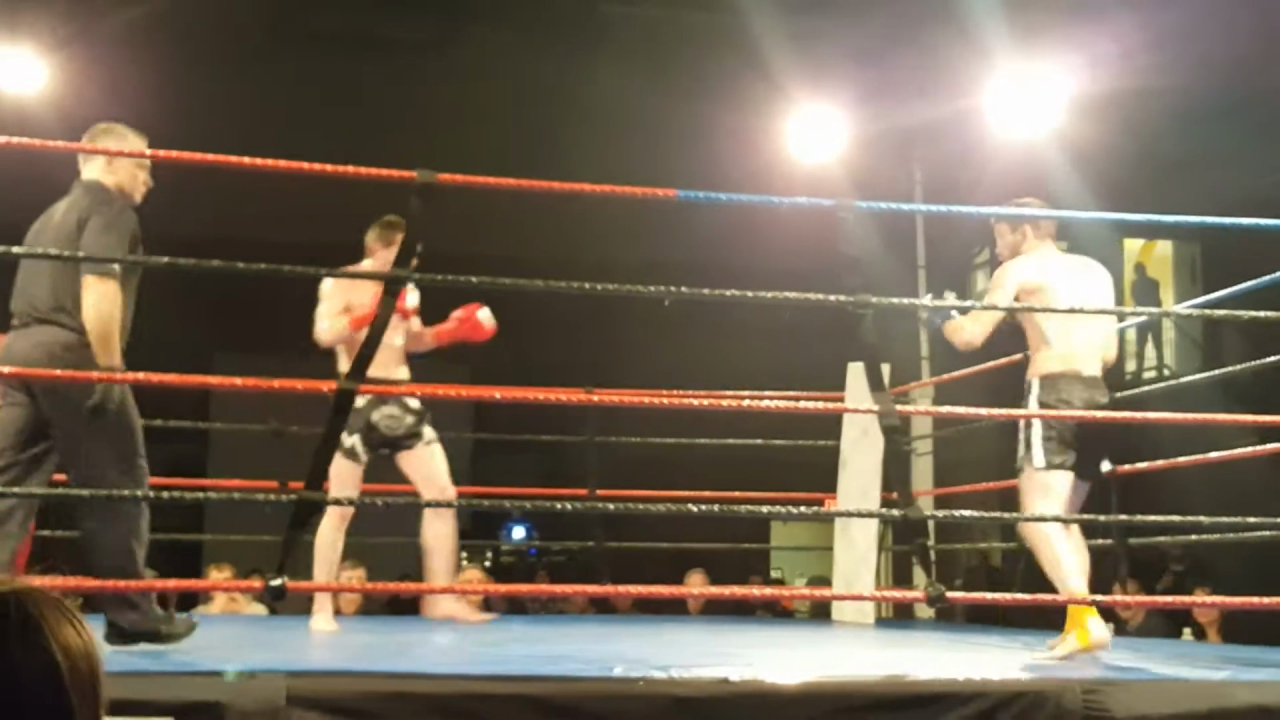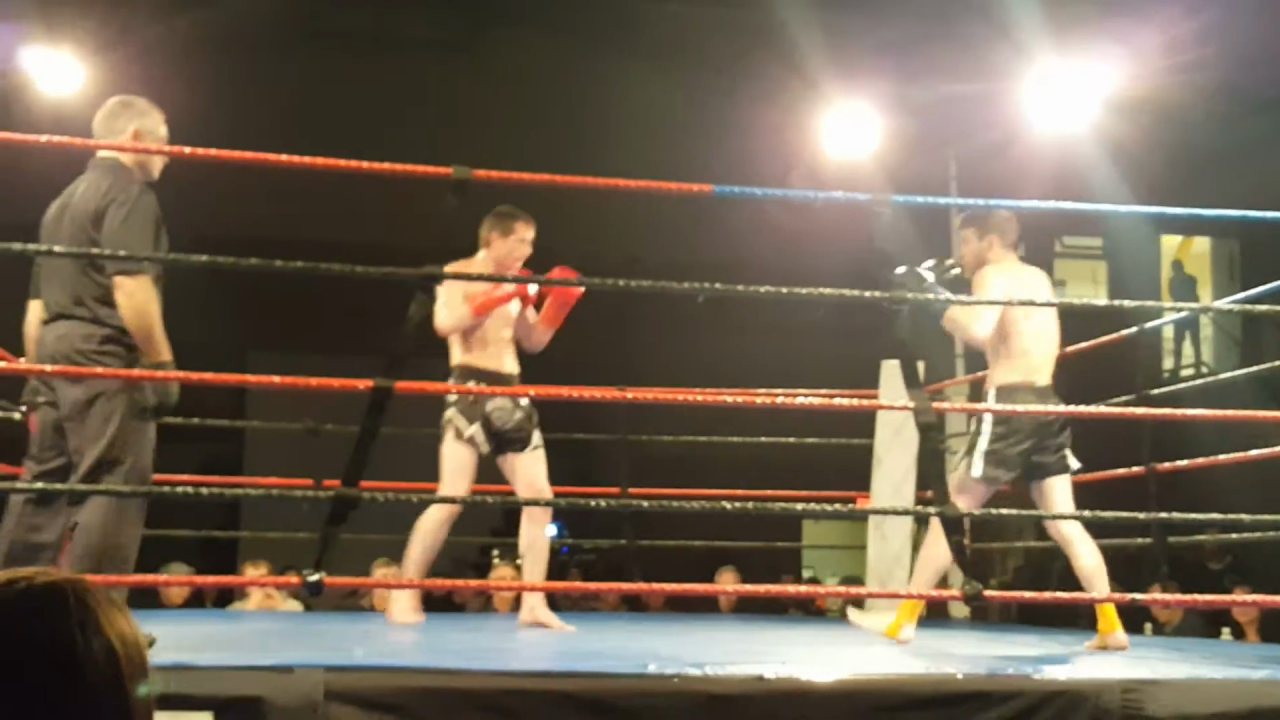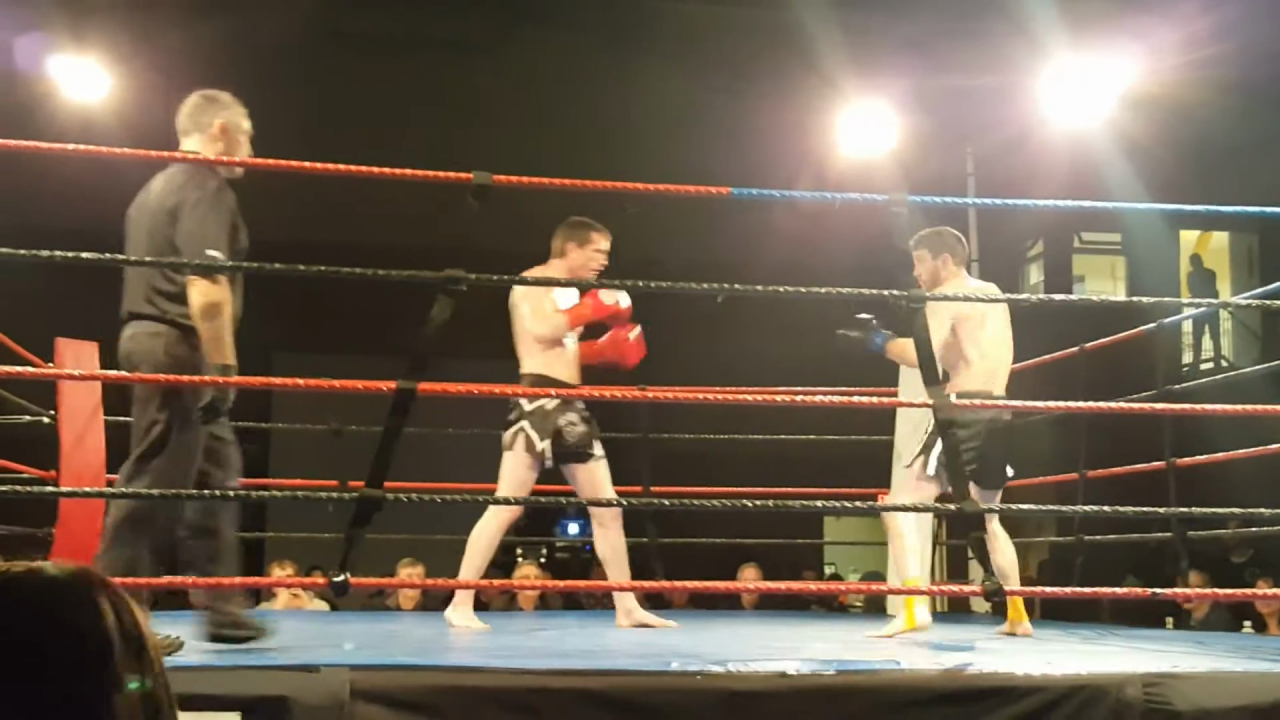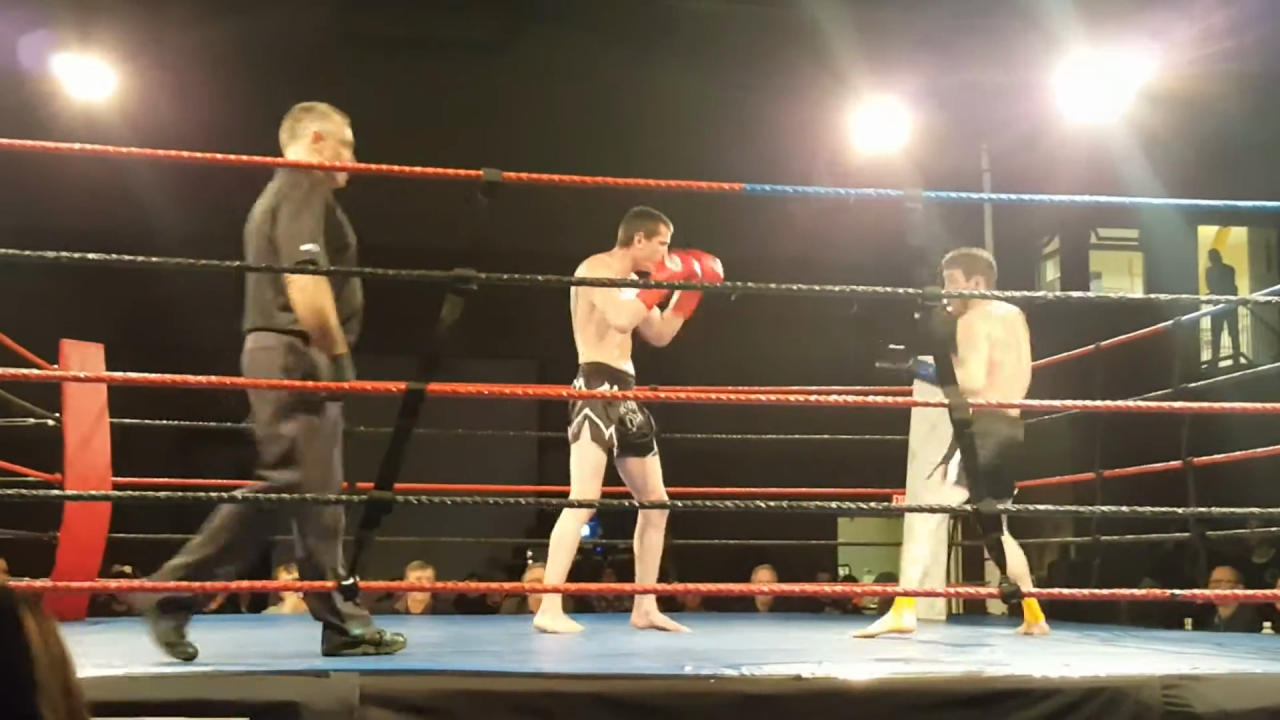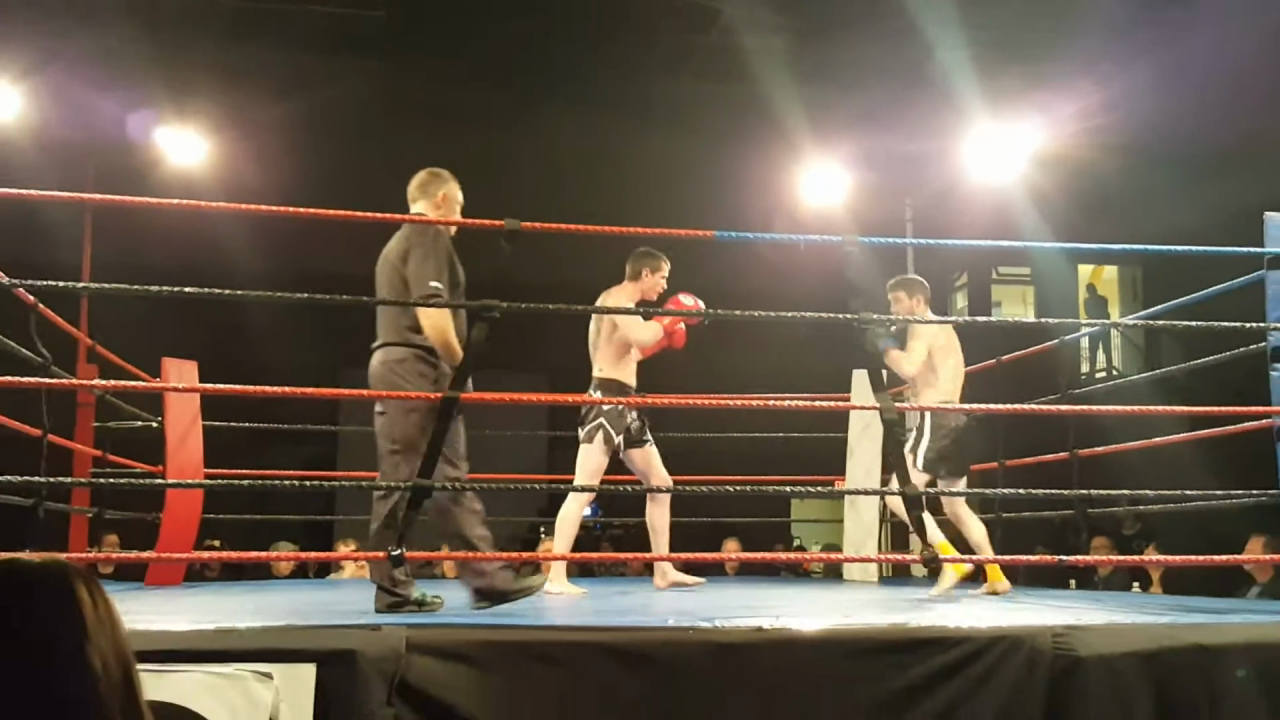
dt=0.4s
person 1, frame 1
left shoulder: (50, 218)
right shoulder: (110, 210)
right elbow: (99, 289)
right wrist: (108, 368)
right hip: (67, 353)
right knee: (115, 486)
right ankle: (128, 611)
person 1, frame 2
left shoulder: (66, 201)
right shoulder: (129, 191)
right elbow: (132, 287)
left wrist: (40, 371)
right wrist: (162, 362)
left hip: (55, 346)
right hip: (104, 350)
left knee: (46, 480)
right knee: (116, 483)
person 1, frame 3
left shoulder: (158, 188)
right shoulder: (206, 191)
right elbow: (207, 290)
right wrist: (224, 366)
left hip: (148, 341)
right hip: (178, 349)
left knee: (215, 476)
right knee: (154, 486)
person 1, frame 4
left shoulder: (278, 196)
right shoulder: (305, 191)
right elbow: (305, 282)
right wrist: (337, 352)
left hip: (279, 354)
right hip: (295, 355)
left knee: (319, 495)
right knee: (284, 487)
person 1, frame 5
left shoulder: (394, 246)
right shoulder: (429, 239)
right elbow: (431, 310)
right wrist: (459, 366)
left hip: (387, 364)
right hip: (418, 366)
left knee: (398, 480)
right knee: (449, 477)
left ankle: (390, 586)
right ankle: (486, 578)
person 2, frame 1
left shoulder: (403, 289)
right shoulder: (339, 283)
right elbow: (324, 335)
left wrist: (453, 329)
right wrist: (375, 309)
left hip: (403, 400)
right hip: (359, 398)
left knee: (443, 495)
right knee: (341, 508)
left ankle: (441, 597)
right ankle: (321, 608)
person 2, frame 2
left shoulder: (509, 282)
right shoulder: (457, 274)
left elbow: (534, 342)
right elbow: (445, 322)
left wrist: (559, 303)
right wrist: (498, 296)
left hip: (510, 394)
right hip: (469, 391)
left knee: (539, 500)
right knee: (451, 499)
left ankle: (533, 603)
right ankle: (405, 591)
person 2, frame 3
left shoulder: (572, 291)
right shoulder: (534, 283)
right elbow: (541, 331)
left wrist: (604, 350)
right wrist: (591, 308)
left hip: (570, 405)
right hip: (539, 401)
left knee: (608, 507)
right knee: (508, 507)
left ankle: (628, 608)
right ankle: (461, 601)
person 2, frame 4
left shoulder: (629, 281)
right shoulder: (596, 268)
left elbow: (661, 333)
right elbow: (621, 318)
left wrist: (692, 288)
right wrist: (662, 282)
left hip: (624, 395)
right hip: (597, 390)
left knee: (655, 503)
right knee: (584, 501)
left ankle: (645, 608)
right ankle: (549, 608)
person 2, frame 5
left shoulder: (622, 305)
right shoulder: (615, 299)
right elbow: (642, 337)
left wrist: (665, 337)
right wrist: (672, 315)
left hip: (625, 404)
right hip: (607, 401)
left knee: (660, 484)
right knee: (585, 490)
left ankle: (663, 569)
right ankle: (556, 575)
person 3, frame 1
left shoulder: (1017, 270)
right shoulder: (1097, 272)
left elbow: (969, 337)
right elbow: (1110, 352)
left wrist: (943, 317)
left hip: (1051, 396)
right hip: (1094, 395)
left knee: (1039, 521)
right knee: (1064, 516)
left ankle: (1087, 621)
right ankle: (1080, 624)
person 3, frame 2
left shoulder: (993, 278)
right shoulder: (1038, 280)
left elbow: (980, 333)
left wrist: (941, 301)
right wrist: (945, 295)
left hip: (1008, 408)
right hip: (1045, 405)
right knee: (1065, 525)
left ankle: (904, 619)
right ankle: (1110, 626)
person 3, frame 3
left shoulder: (947, 297)
right shoulder: (990, 294)
left elbow: (921, 356)
left wrist: (878, 340)
left hip: (964, 415)
right hip: (994, 415)
left knee: (900, 507)
right knee: (985, 520)
left ankle: (913, 608)
right ankle: (1017, 616)
person 3, frame 4
left shoulder: (974, 319)
right shoulder: (1011, 315)
left elbow: (972, 382)
left wrist: (923, 370)
left hip: (981, 429)
right hip: (1009, 431)
right knee: (994, 529)
left ankle: (902, 613)
right ankle: (1033, 616)
person 3, frame 5
left shoulder: (922, 327)
right shoulder: (941, 328)
left elbow: (908, 369)
left wrist: (883, 345)
right wrist: (889, 346)
left hip: (934, 421)
right hip: (951, 422)
left knee: (896, 497)
right knee: (956, 507)
left ankle: (952, 559)
right ankle: (996, 576)
